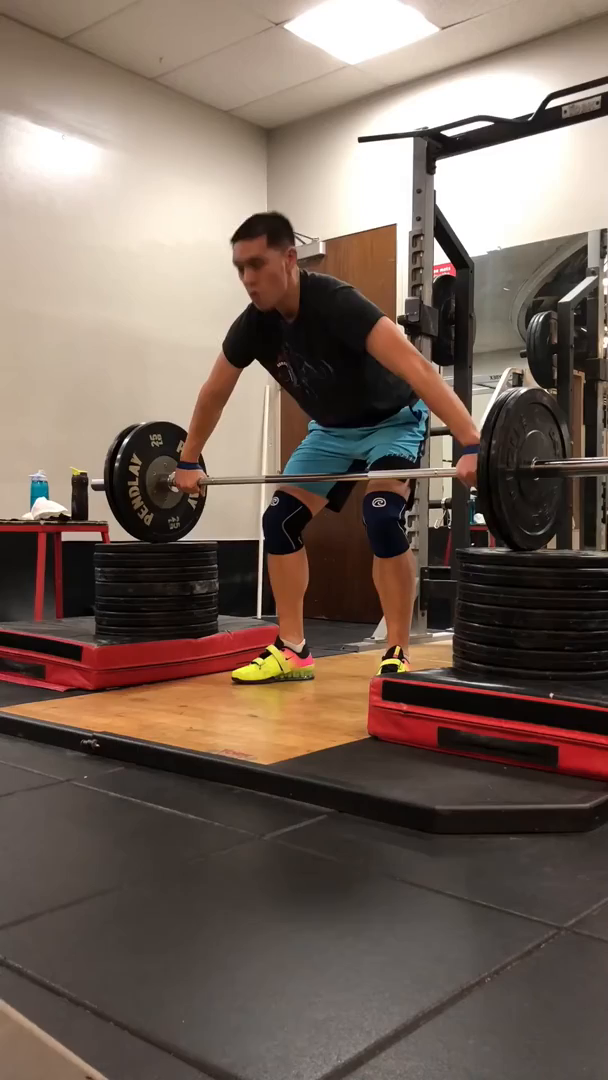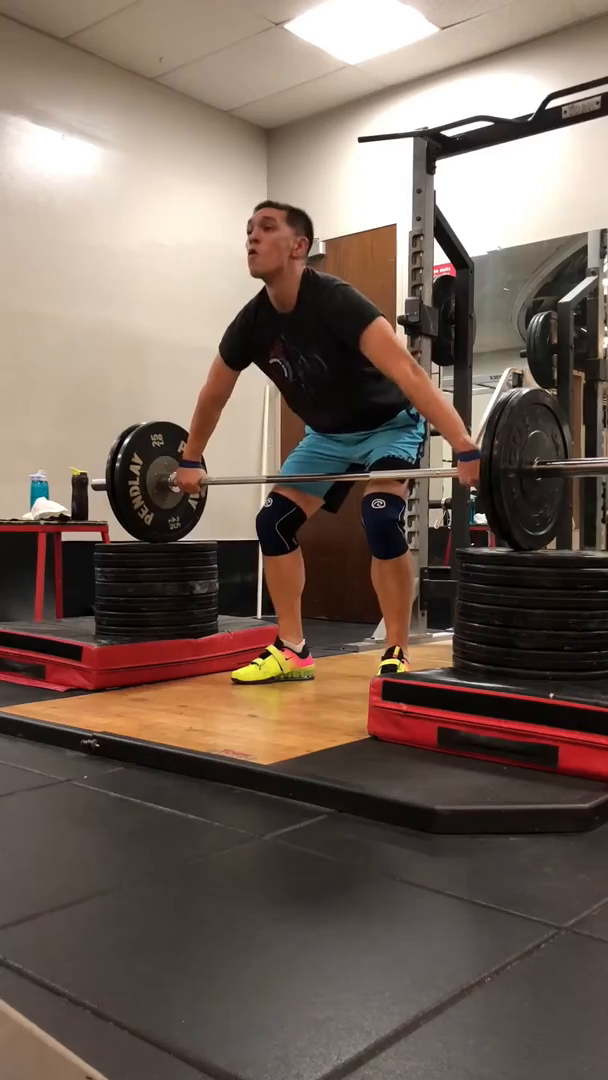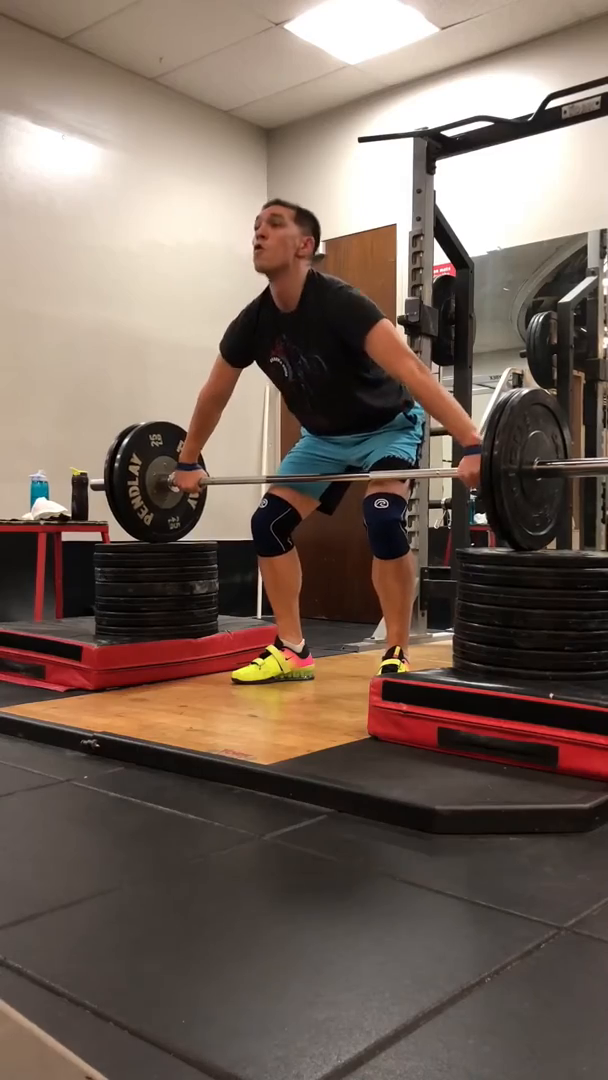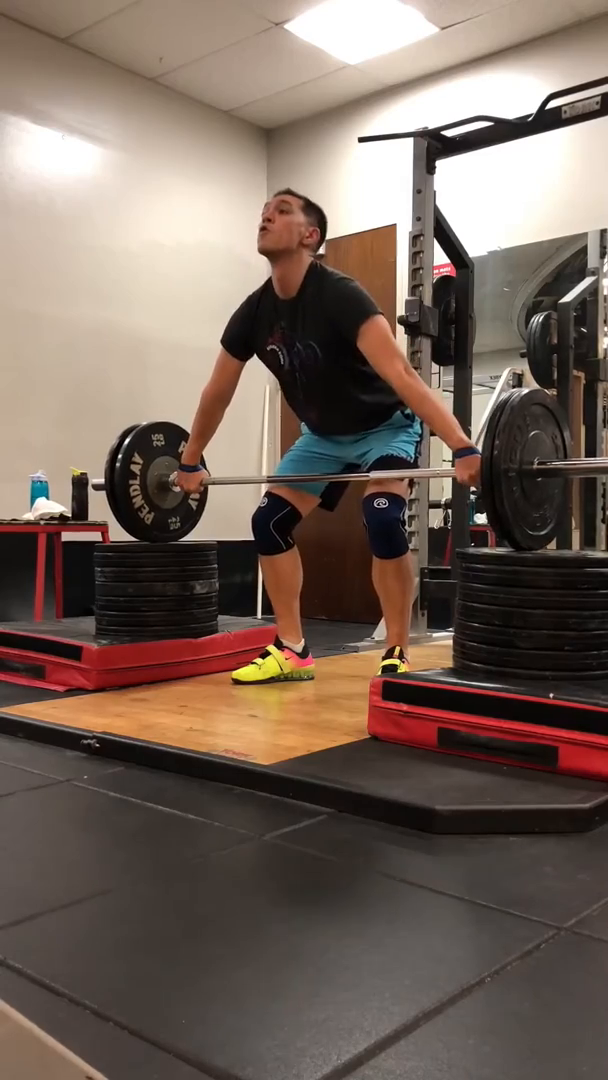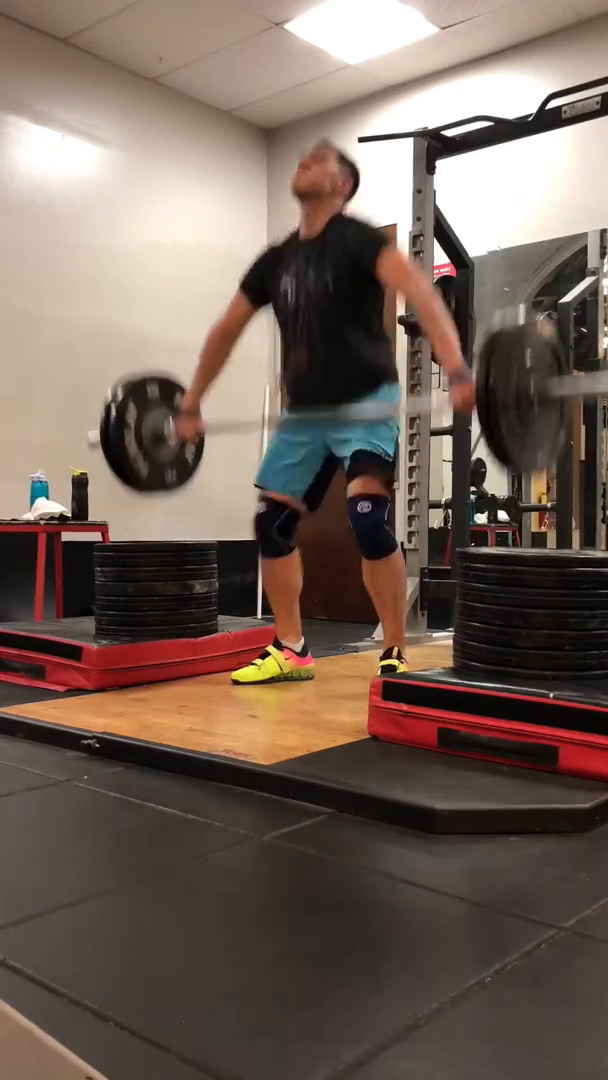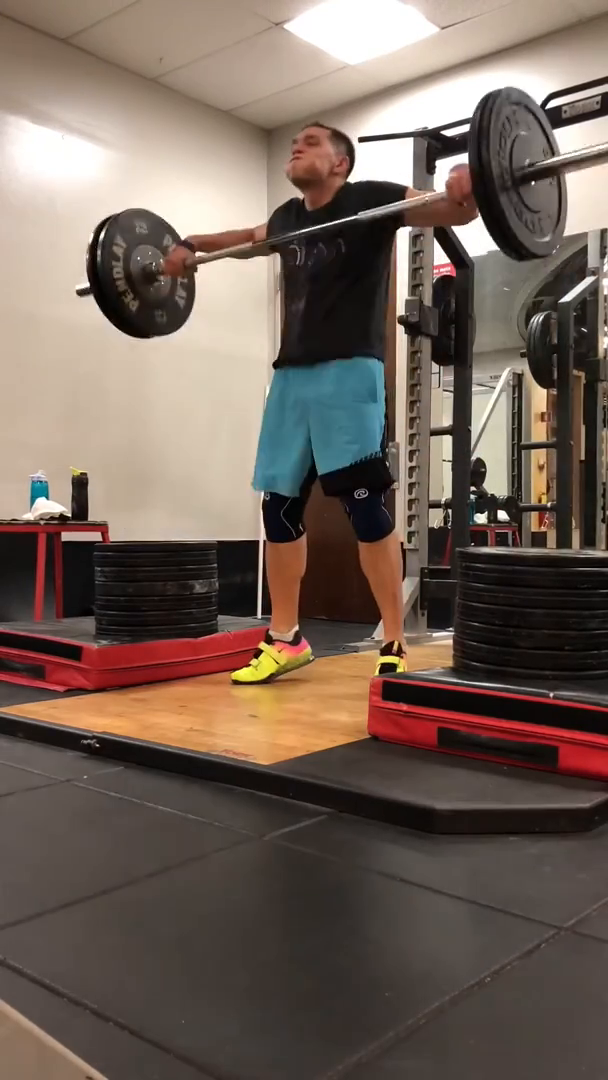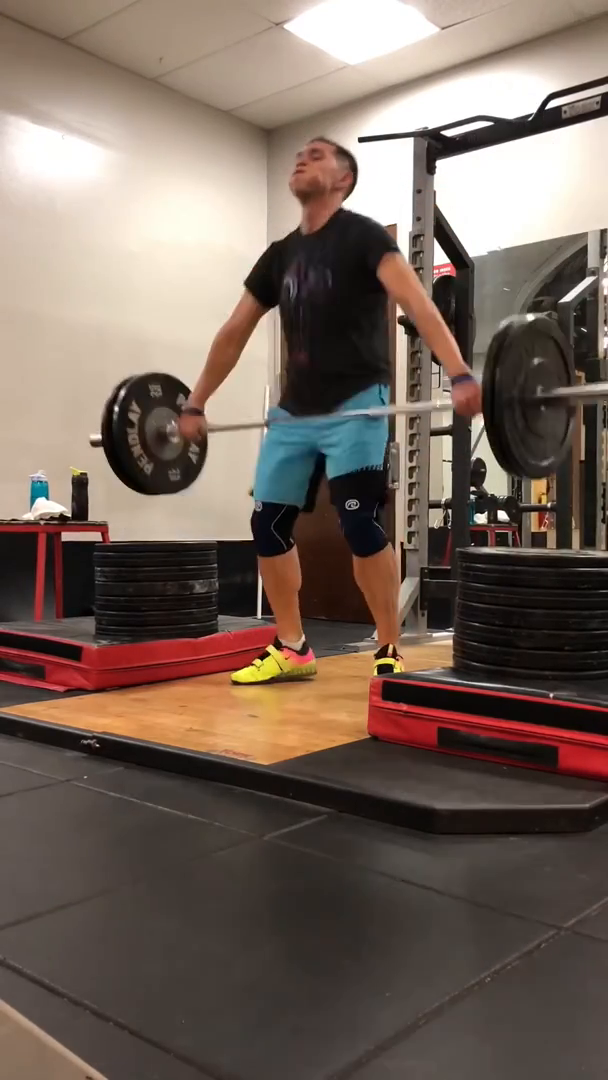
dt=0.4s
person 1, frame 1
left shoulder: (337, 304)
right shoulder: (252, 325)
left elbow: (417, 369)
right elbow: (214, 393)
left wrist: (472, 446)
right wrist: (188, 462)
left hip: (391, 421)
right hip: (332, 429)
left knee: (382, 518)
right knee: (280, 520)
left ankle: (398, 657)
right ankle: (292, 651)
person 1, frame 2
left shoulder: (335, 301)
right shoulder: (251, 323)
left elbow: (407, 372)
right elbow: (213, 395)
left wrist: (466, 452)
right wrist: (190, 461)
left hip: (388, 424)
right hip: (327, 433)
left knee: (380, 519)
right knee: (274, 521)
left ankle: (397, 657)
right ankle: (292, 651)
person 1, frame 3
left shoulder: (340, 303)
right shoulder: (253, 322)
left elbow: (412, 372)
right elbow: (214, 395)
left wrist: (472, 448)
right wrist: (188, 463)
left hip: (386, 426)
right hip: (324, 436)
left knee: (383, 520)
right knee: (269, 522)
left ankle: (397, 659)
right ankle: (292, 651)
person 1, frame 4
left shoulder: (338, 296)
right shoulder: (254, 313)
left elbow: (399, 373)
right elbow: (217, 393)
left wrist: (463, 450)
right wrist: (190, 462)
left hip: (384, 426)
right hip: (323, 434)
left knee: (382, 519)
right knee: (269, 520)
left ankle: (397, 657)
right ankle: (291, 650)
person 1, frame 5
left shoulder: (358, 238)
right shoulder: (276, 257)
left elbow: (421, 294)
right elbow: (226, 331)
left wrist: (457, 373)
right wrist: (190, 406)
left hip: (364, 402)
right hip: (304, 411)
left knee: (367, 516)
right knee: (271, 521)
left ankle: (394, 655)
right ankle: (291, 649)
person 1, frame 6
left shoulder: (368, 200)
right shoulder: (289, 216)
left elbow: (455, 205)
right elbow: (253, 235)
left wrist: (464, 186)
right wrist: (191, 246)
left hip: (349, 370)
right hip: (291, 374)
left knee: (364, 504)
right knee: (278, 507)
left ankle: (395, 647)
right ankle: (285, 639)
person 1, frame 7
left shoulder: (361, 235)
right shoulder: (278, 255)
left elbow: (415, 302)
right elbow: (233, 335)
left wrist: (459, 375)
right wrist: (196, 405)
left hip: (356, 402)
right hip: (295, 410)
left knee: (358, 517)
right knee: (268, 520)
left ankle: (390, 655)
right ankle: (291, 649)
